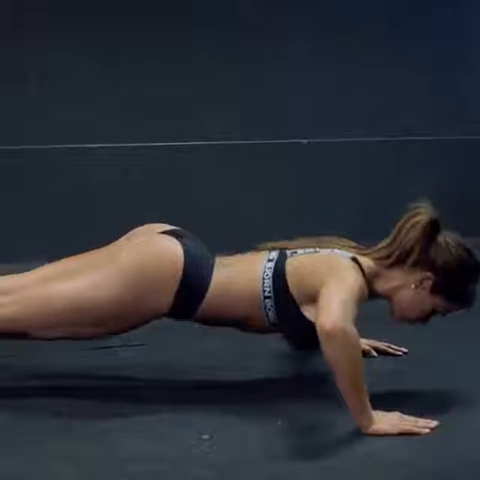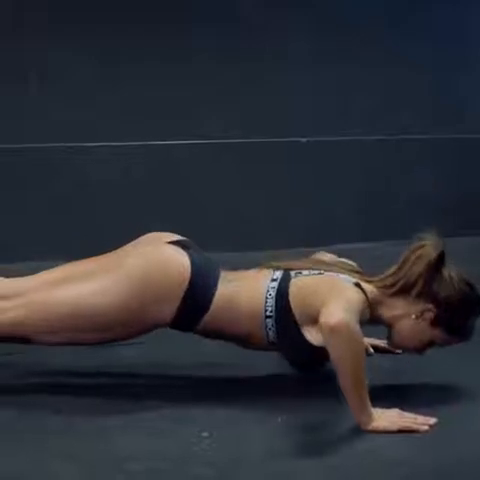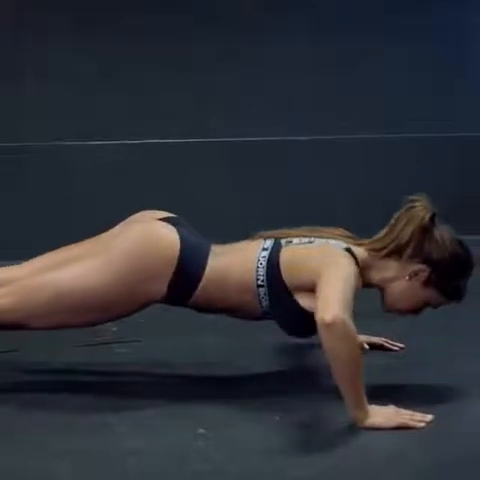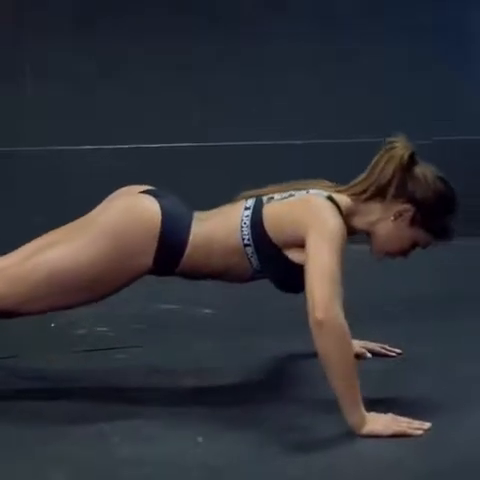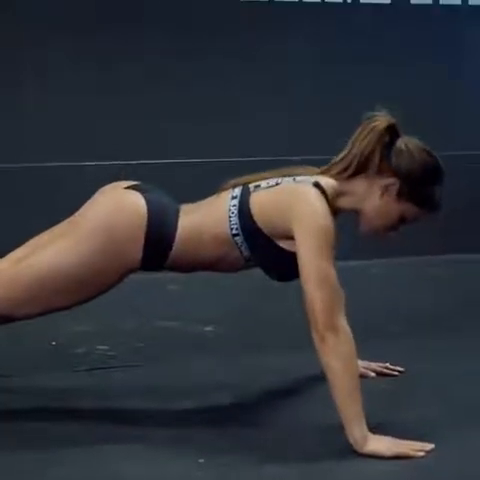
dt=0.7s
person 1, frame 1
left shoulder: (353, 257)
right shoulder: (351, 276)
right elbow: (332, 329)
left wrist: (348, 340)
right wrist: (367, 419)
left hip: (164, 246)
right hip: (161, 276)
person 1, frame 2
left shoulder: (355, 278)
right shoulder: (353, 298)
right elbow: (333, 323)
left wrist: (348, 340)
right wrist: (366, 416)
left hip: (170, 256)
right hip: (165, 285)
person 1, frame 3
left shoulder: (347, 249)
right shoulder: (344, 267)
right elbow: (331, 320)
left wrist: (346, 337)
right wrist: (362, 413)
left hip: (162, 237)
right hip: (157, 262)
person 1, frame 4
left shoulder: (330, 202)
right shoulder: (328, 220)
right elbow: (324, 317)
left wrist: (337, 343)
right wrist: (360, 419)
left hip: (145, 214)
right hip: (140, 234)
person 1, frame 5
left shoulder: (317, 190)
right shoulder: (312, 210)
right elbow: (327, 326)
left wrist: (343, 360)
right wrist: (362, 438)
left hip: (134, 210)
right hip: (127, 229)
